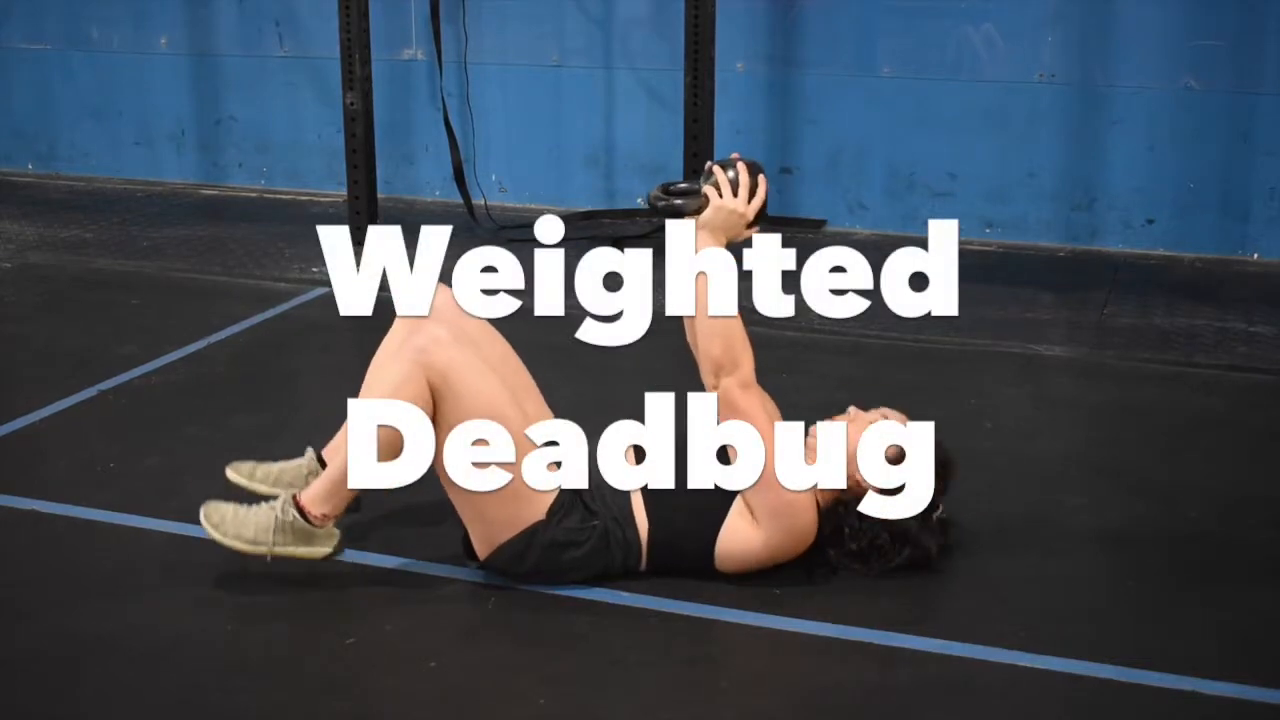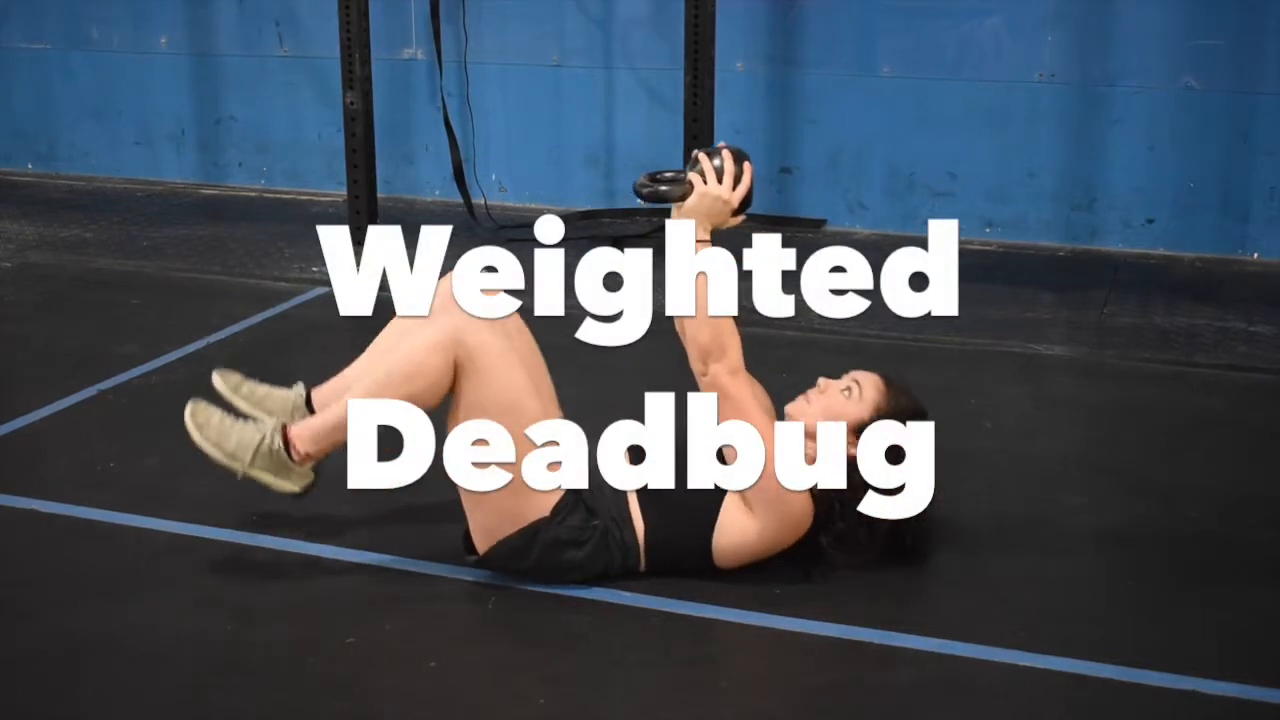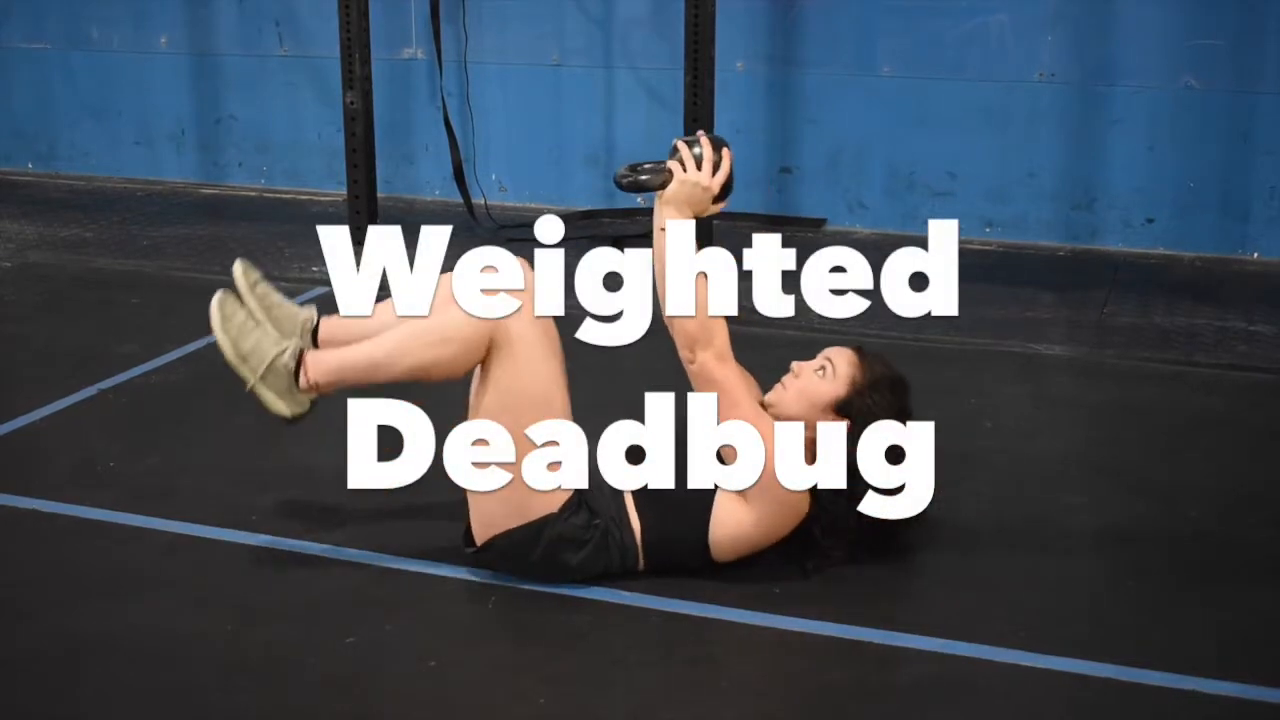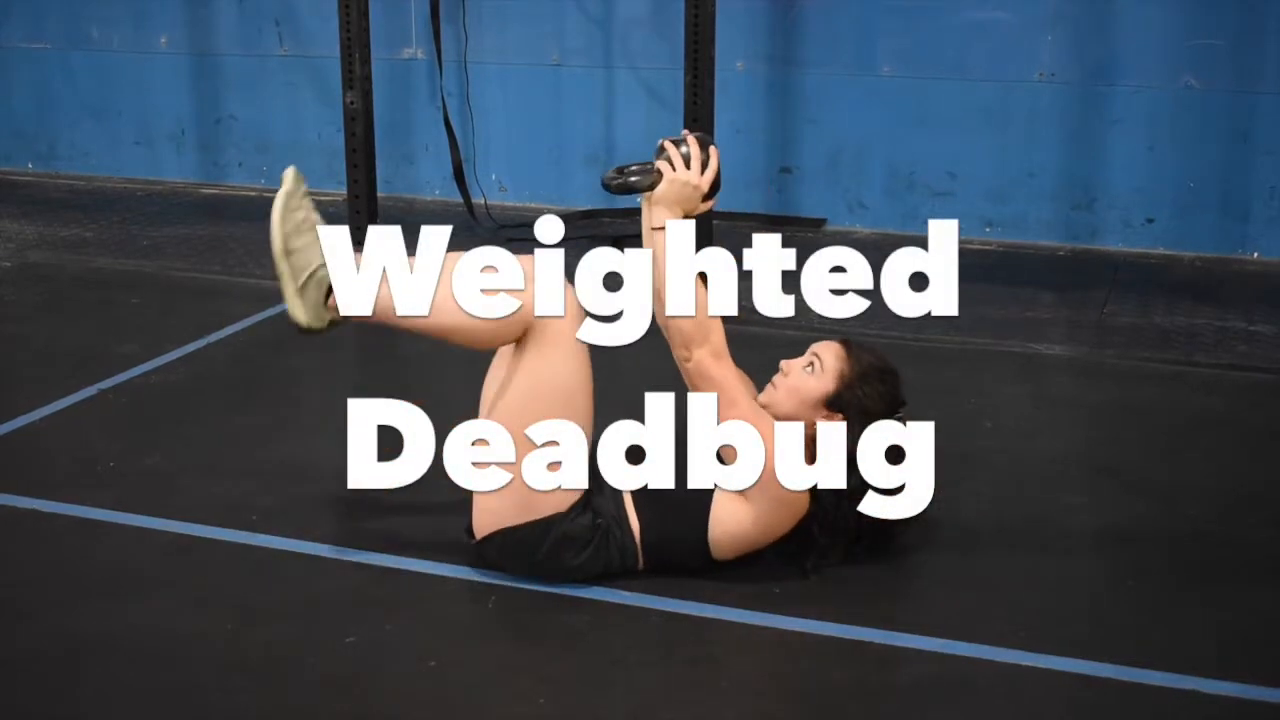
dt=0.2s
person 1, frame 1
left shoulder: (793, 518)
right shoulder: (779, 463)
left elbow: (732, 381)
right elbow: (713, 359)
left wrist: (712, 243)
right wrist: (695, 234)
left hip: (550, 538)
right hip: (565, 487)
left knee: (431, 347)
right knee: (435, 306)
left ankle: (307, 514)
right ankle: (324, 468)
person 1, frame 2
left shoulder: (788, 502)
right shoulder: (769, 451)
left elbow: (718, 368)
right elbow: (709, 350)
left wrist: (697, 231)
right wrist: (687, 225)
left hip: (551, 540)
right hip: (562, 497)
left knee: (469, 326)
left ankle: (291, 443)
right ankle: (303, 409)
person 1, frame 3
left shoulder: (782, 489)
right shoulder: (763, 437)
left elbow: (705, 356)
right elbow: (708, 351)
left wrist: (678, 218)
right wrist: (672, 219)
left hip: (551, 539)
right hip: (564, 500)
left knee: (510, 305)
right knee: (504, 284)
left ankle: (300, 372)
right ankle: (311, 338)
person 1, frame 4
left shoulder: (782, 488)
right shoulder: (762, 438)
left elbow: (699, 354)
right elbow: (694, 343)
left wrist: (667, 218)
right wrist: (658, 216)
left hip: (548, 538)
right hip: (554, 507)
right knee: (542, 289)
left ankle: (334, 289)
right ankle: (337, 276)
